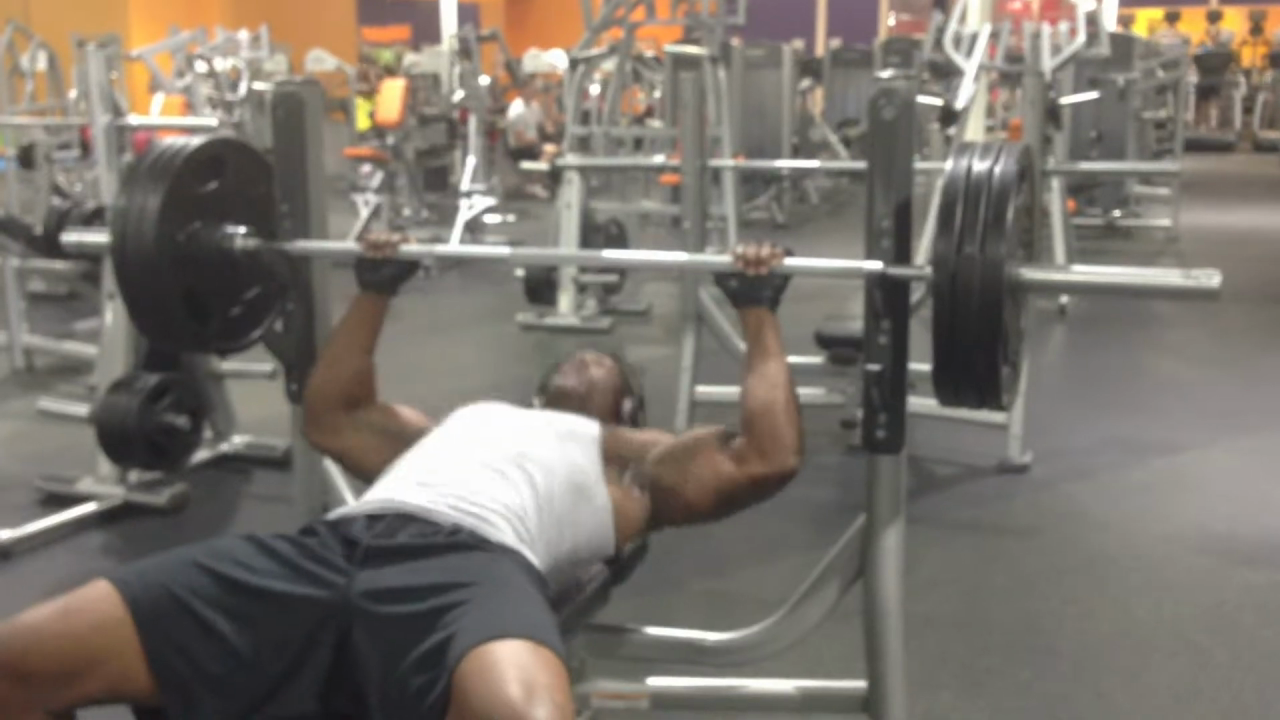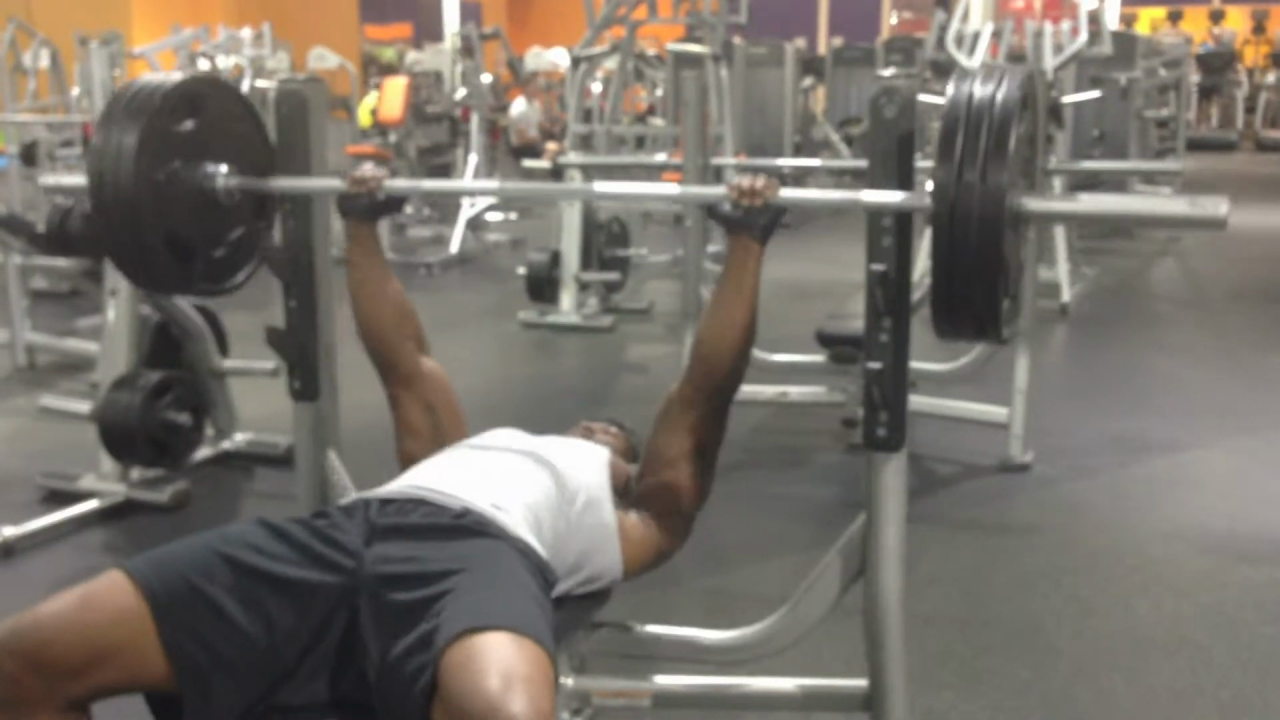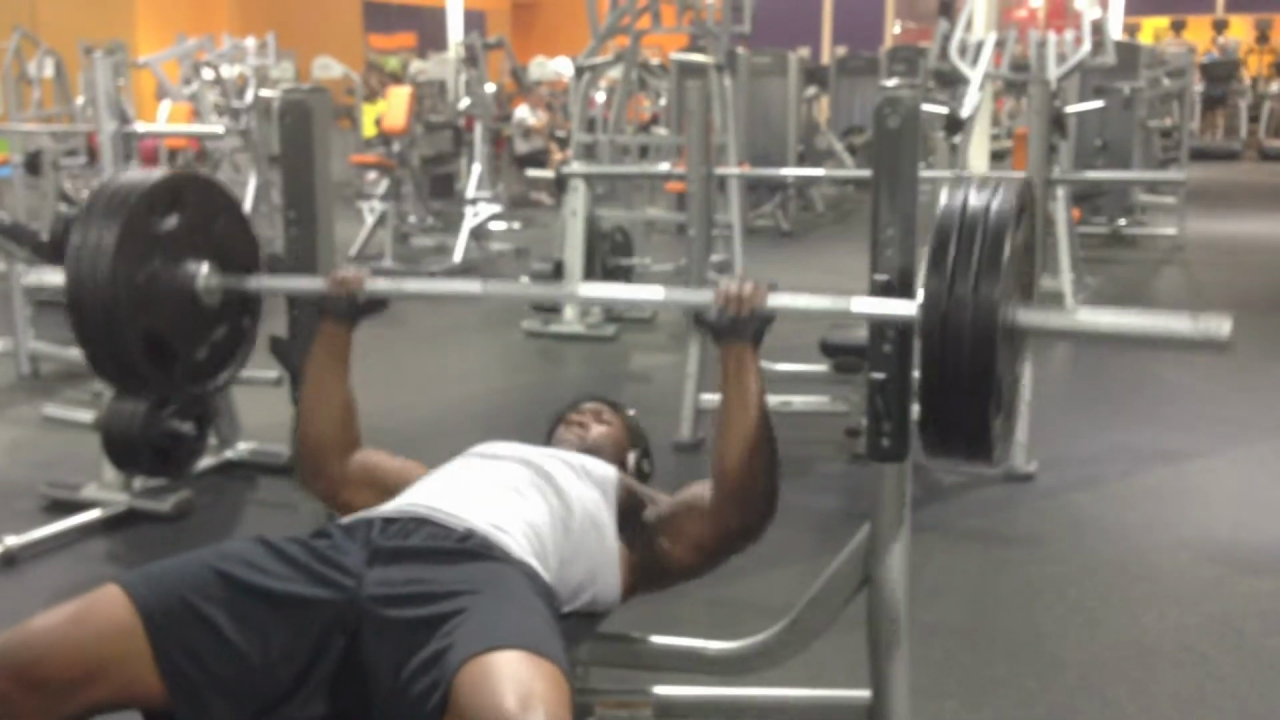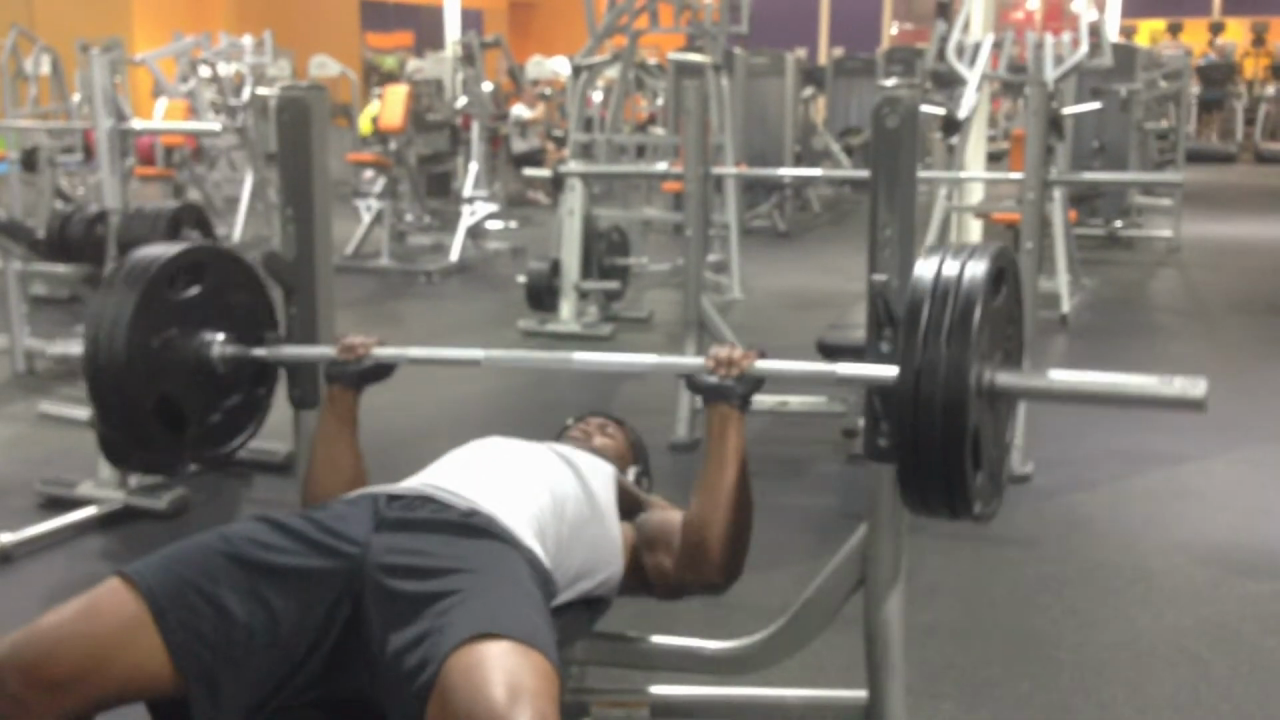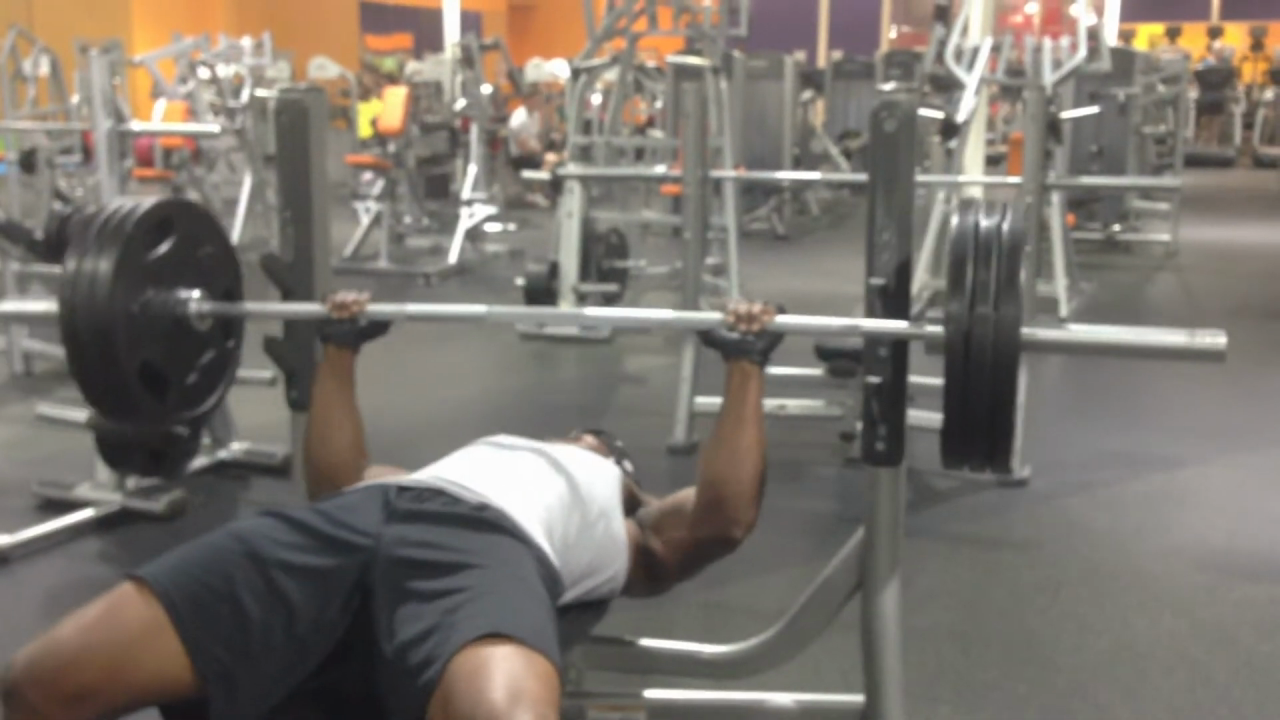
dt=1s
person 1, frame 1
left shoulder: (631, 464)
right shoulder: (466, 419)
left elbow: (768, 457)
right elbow: (329, 418)
left wrist: (758, 311)
right wrist: (374, 292)
left hip: (473, 568)
right hip: (329, 551)
person 1, frame 2
left shoulder: (639, 519)
right shoulder: (471, 451)
left elbow: (706, 392)
right elbow: (405, 362)
left wrist: (747, 242)
right wrist: (362, 226)
right hip: (342, 535)
person 1, frame 3
left shoulder: (638, 522)
right shoulder: (475, 458)
left elbow: (741, 512)
right elbow: (326, 465)
left wrist: (739, 352)
right wrist: (335, 327)
left hip: (485, 572)
right hip: (343, 551)
person 1, frame 4
left shoulder: (632, 519)
right shoulder: (492, 448)
left elbow: (708, 563)
right elbow: (328, 503)
left wrist: (726, 410)
right wrist: (344, 390)
left hip: (484, 552)
right hip: (350, 526)
person 1, frame 5
left shoulder: (635, 531)
right shoulder: (484, 452)
left elbow: (724, 518)
right elbow: (335, 476)
left wrist: (744, 366)
right wrist: (339, 349)
left hip: (492, 550)
right hip: (356, 522)
